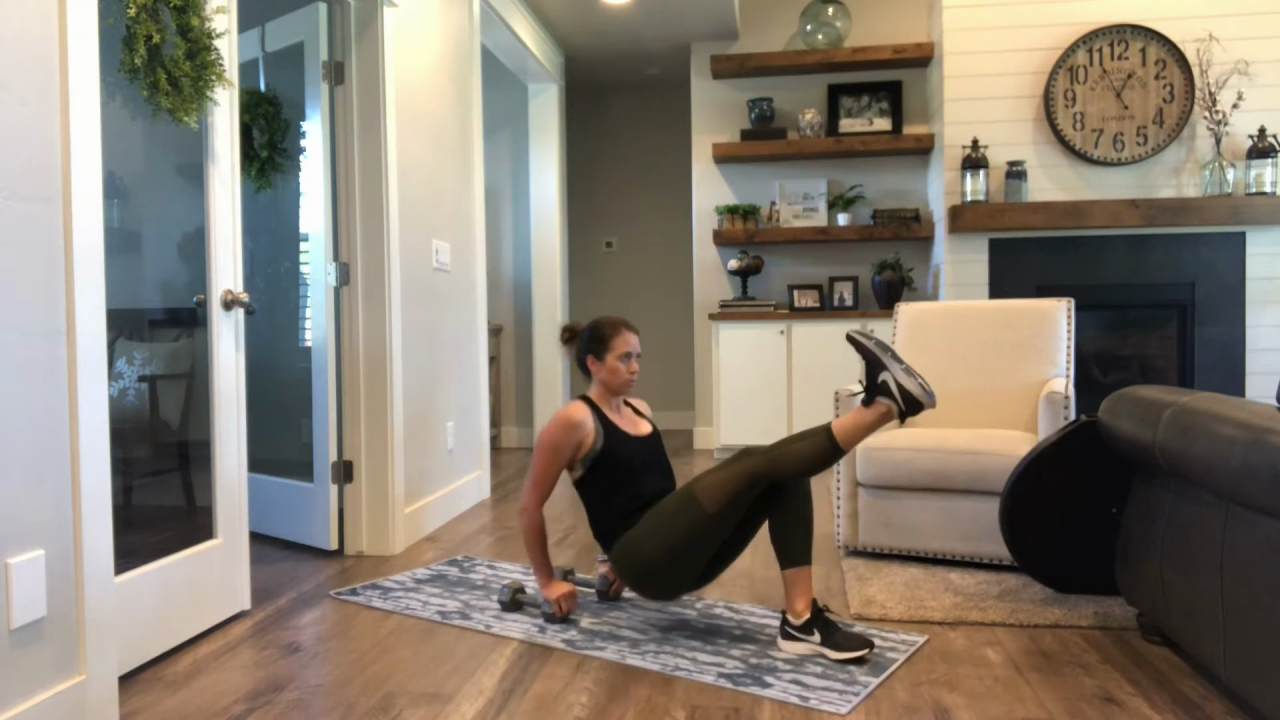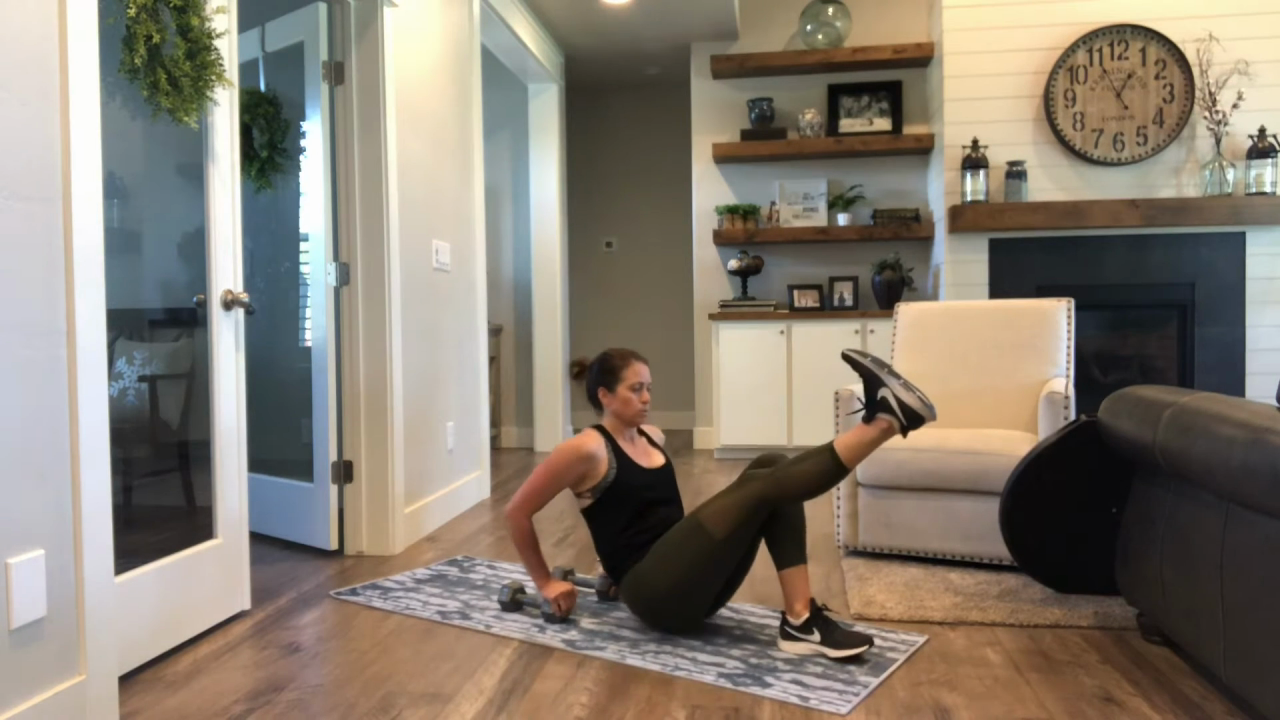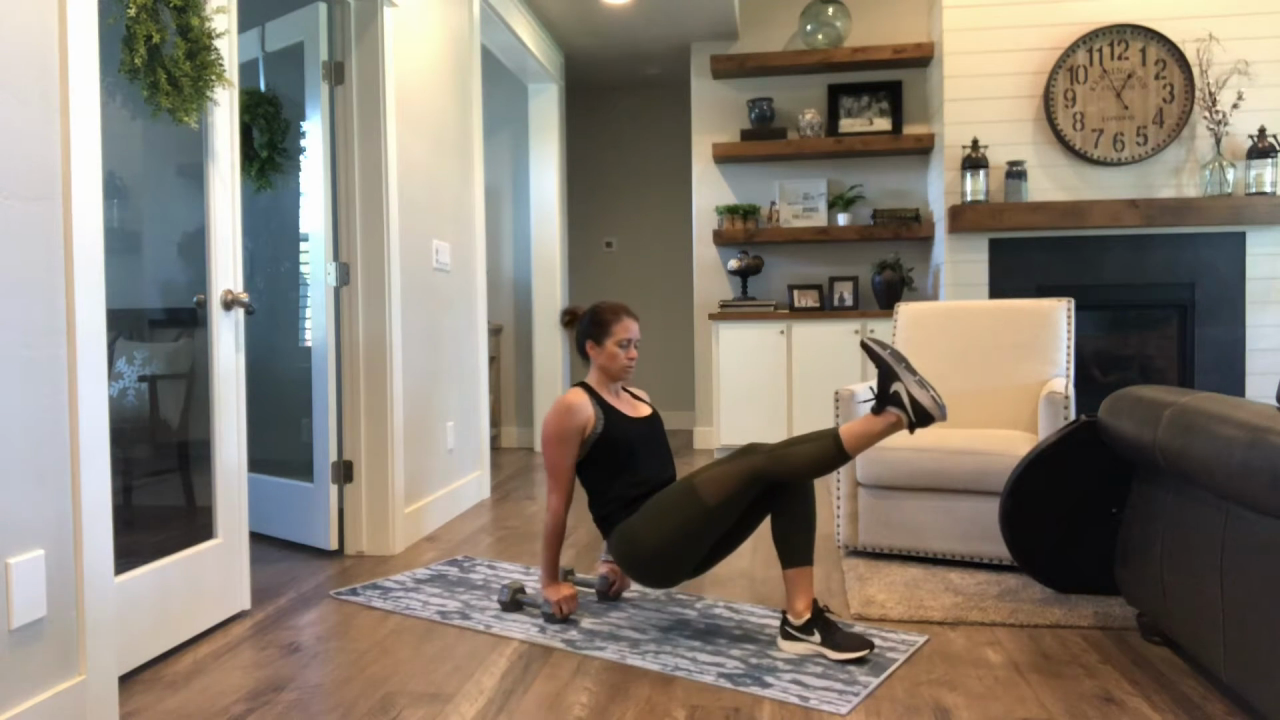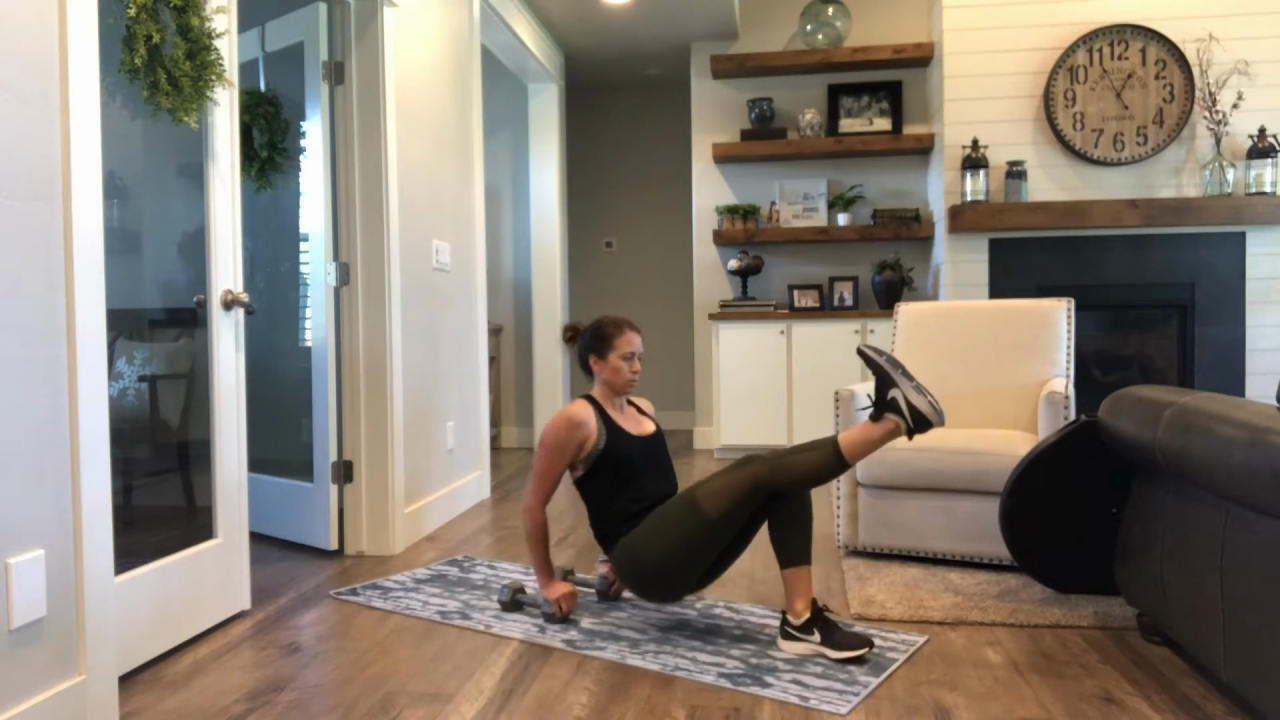
dt=0.5s
person 1, frame 1
left shoulder: (637, 410)
right shoulder: (574, 421)
right elbow: (530, 505)
left wrist: (614, 560)
right wrist: (548, 582)
left hip: (681, 552)
right hip: (647, 564)
left knee: (783, 475)
right knee: (753, 465)
left ankle: (800, 623)
right ankle: (885, 404)
person 1, frame 2
left shoulder: (652, 438)
right shoulder: (586, 450)
right elbow: (516, 511)
right wrist: (546, 582)
left hip: (692, 578)
right hip: (655, 591)
left knee: (770, 468)
right knee: (760, 487)
left ankle: (801, 622)
right ankle: (884, 421)
person 1, frame 3
left shoulder: (637, 398)
right shoulder: (573, 409)
right elbow: (557, 500)
left wrist: (614, 558)
right wrist: (550, 582)
left hip: (680, 537)
right hip: (647, 547)
left knee: (786, 475)
right knee: (758, 462)
left ankle: (801, 622)
right ankle: (894, 413)
person 1, frame 4
left shoulder: (641, 409)
right shoulder: (576, 420)
right elbow: (534, 505)
left wrist: (613, 558)
right wrist: (548, 581)
left hip: (679, 548)
right hip: (648, 561)
left knee: (779, 472)
right knee: (758, 471)
left ankle: (801, 622)
right ankle: (892, 420)
